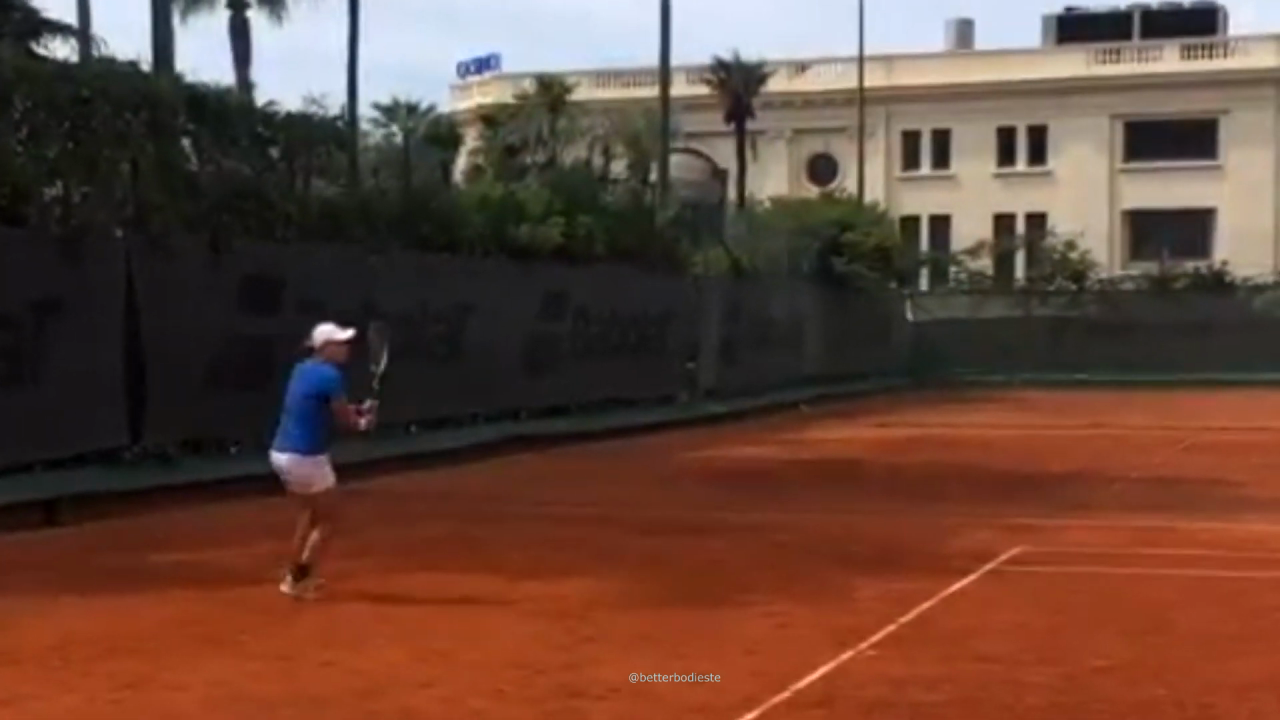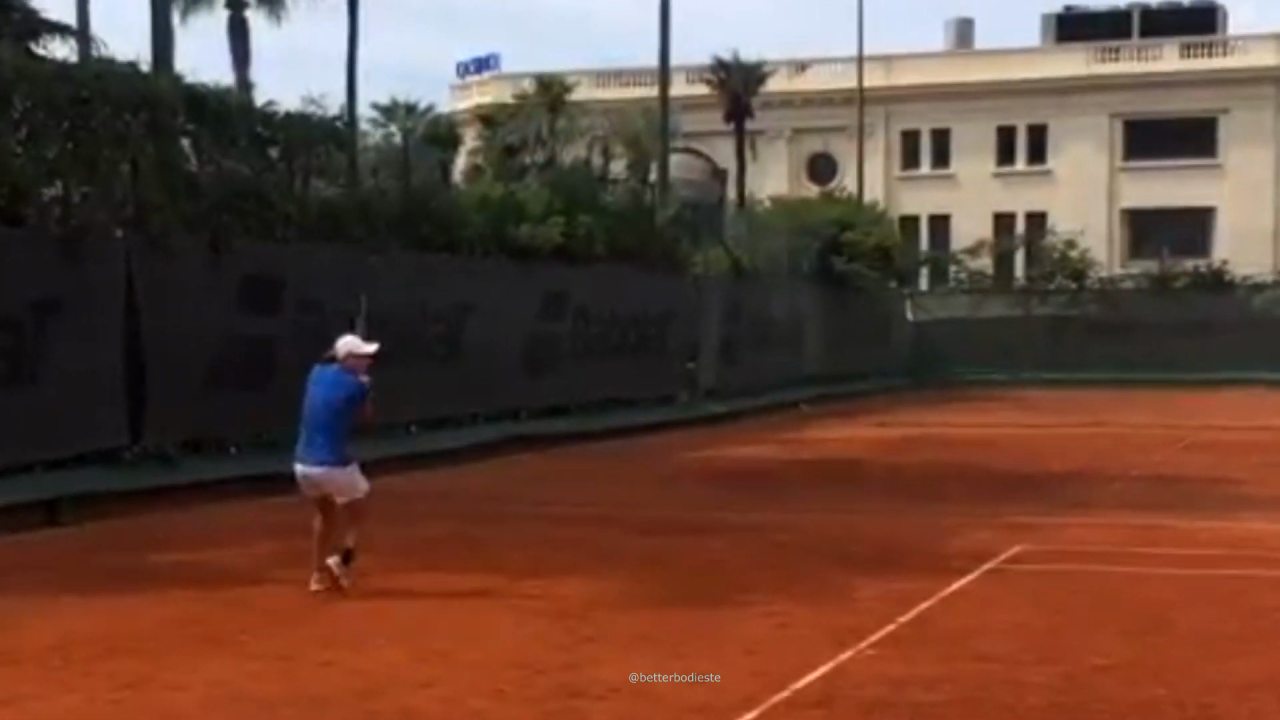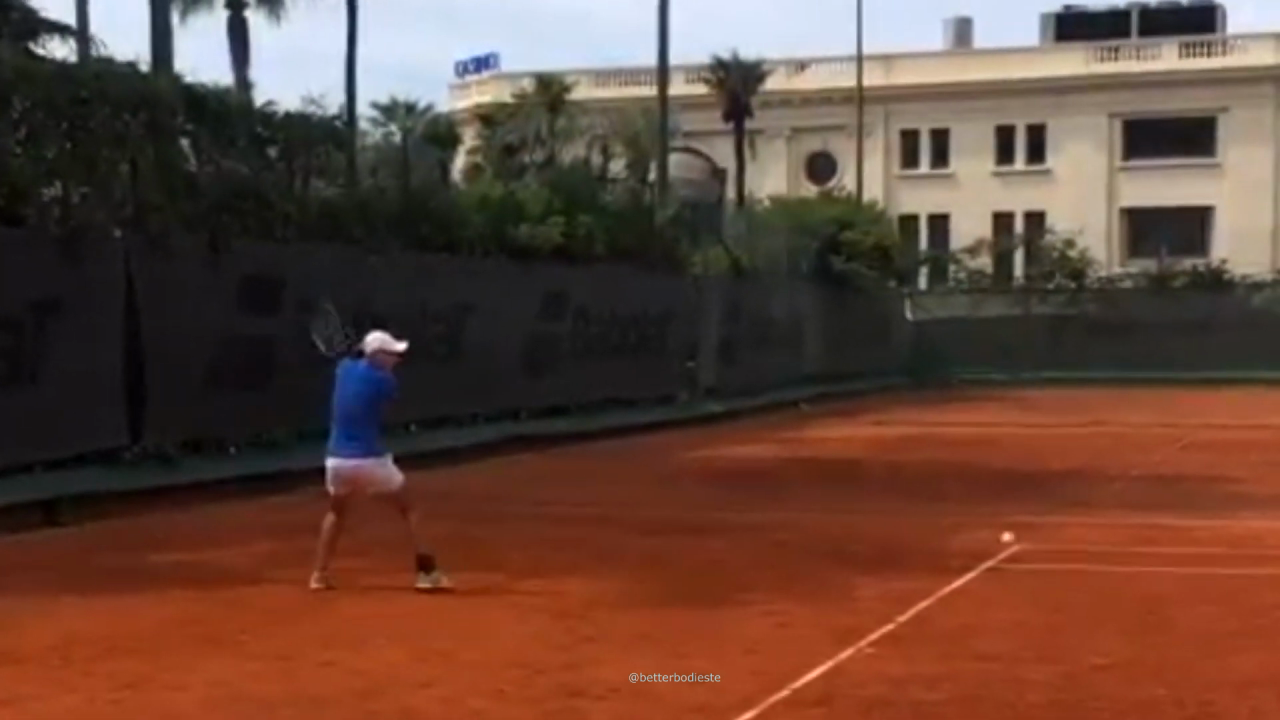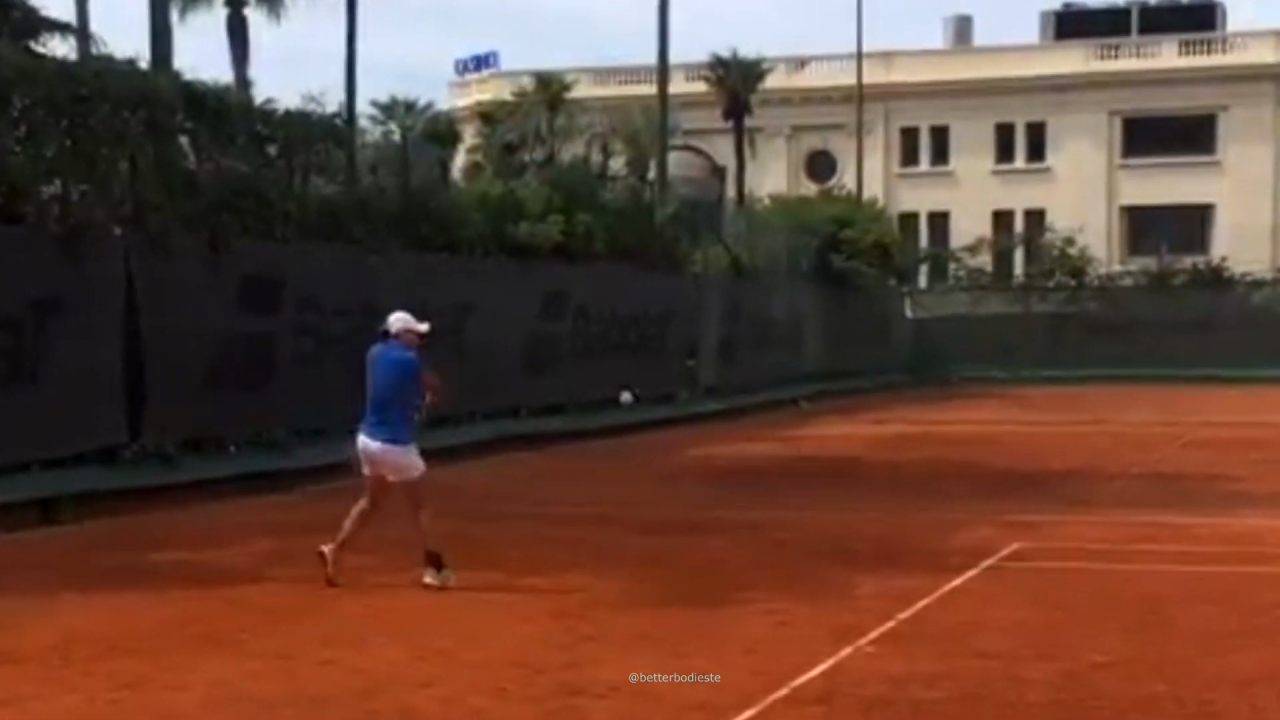
dt=0.2s
person 1, frame 1
left shoulder: (303, 368)
right shoulder: (331, 376)
right elbow: (343, 419)
left wrist: (358, 410)
right wrist: (363, 422)
left hip: (283, 453)
right hip: (306, 457)
left knee: (310, 514)
right knee: (325, 520)
left ankle: (299, 576)
right ankle: (297, 578)
person 1, frame 2
left shoulder: (317, 373)
right shoulder: (357, 386)
right elbow: (366, 413)
left hip: (304, 464)
right hip: (335, 466)
left knee: (326, 516)
right knee: (356, 517)
left ankle: (320, 574)
right ankle: (340, 561)
person 1, frame 3
left shoulder: (343, 368)
right shoulder: (385, 381)
left hip: (337, 459)
right hip: (371, 460)
left knee: (336, 513)
right knee: (408, 511)
left ankle: (320, 574)
right ankle: (427, 573)
person 1, frame 4
left shoulder: (375, 354)
right shoulder: (409, 360)
right elbow: (431, 385)
left wrist: (415, 402)
right wrist: (426, 399)
left hip: (368, 439)
right hip: (395, 445)
left knee: (370, 502)
right knee: (418, 507)
left ankle: (333, 550)
right ankle: (434, 568)
